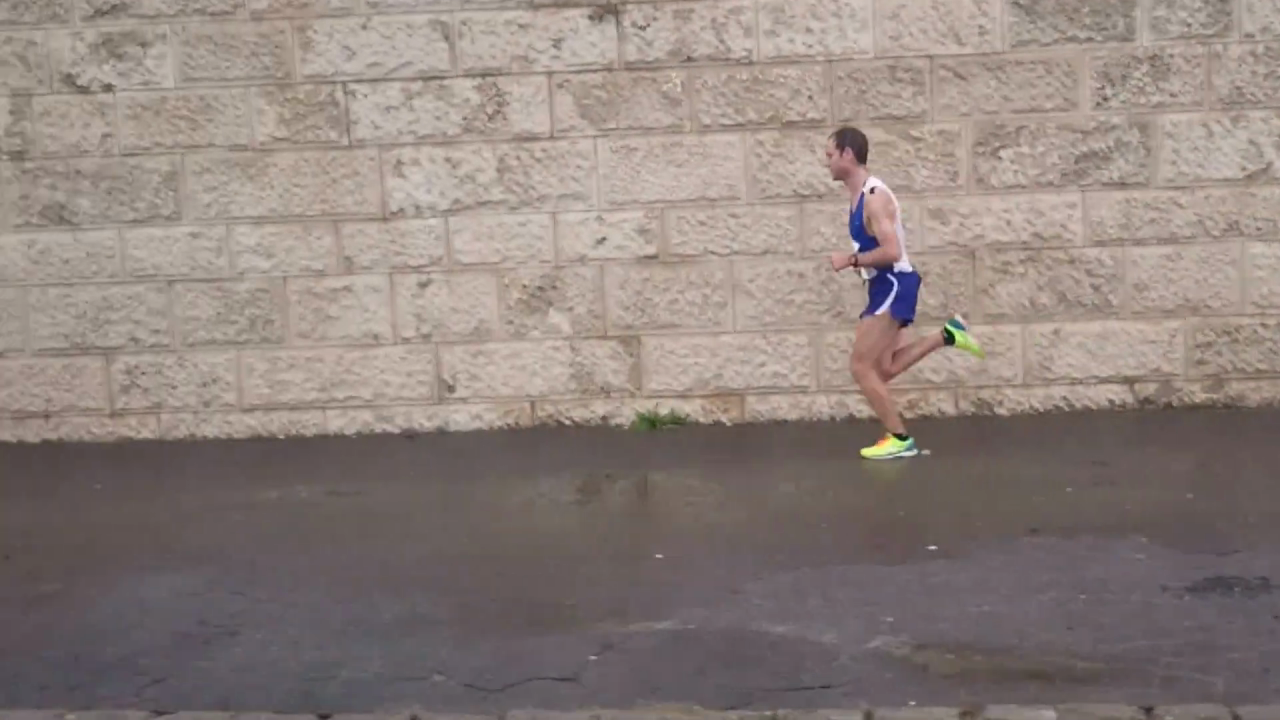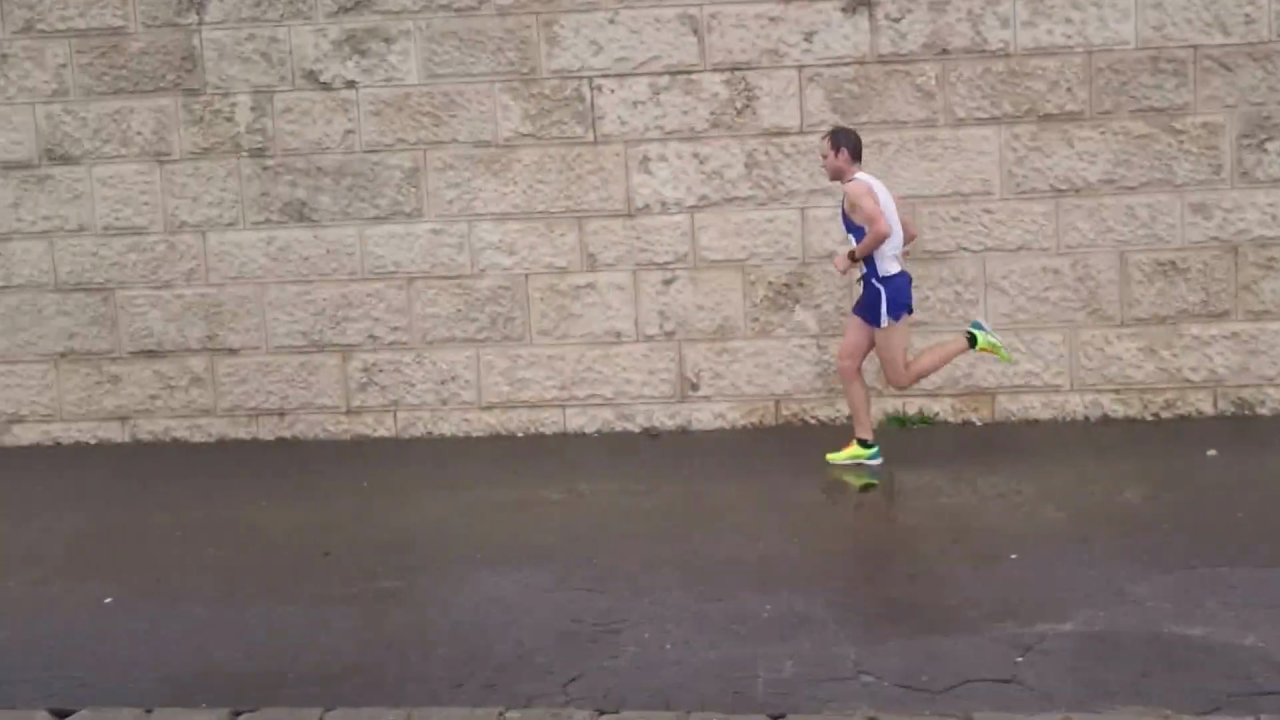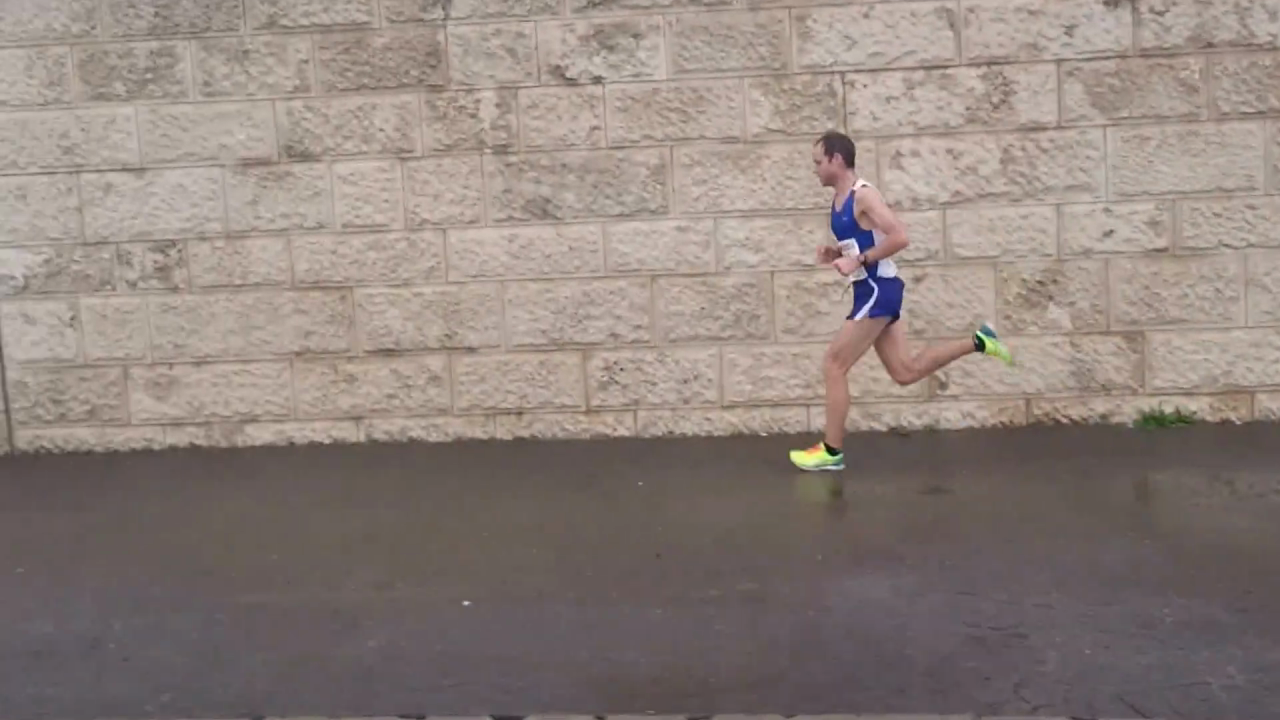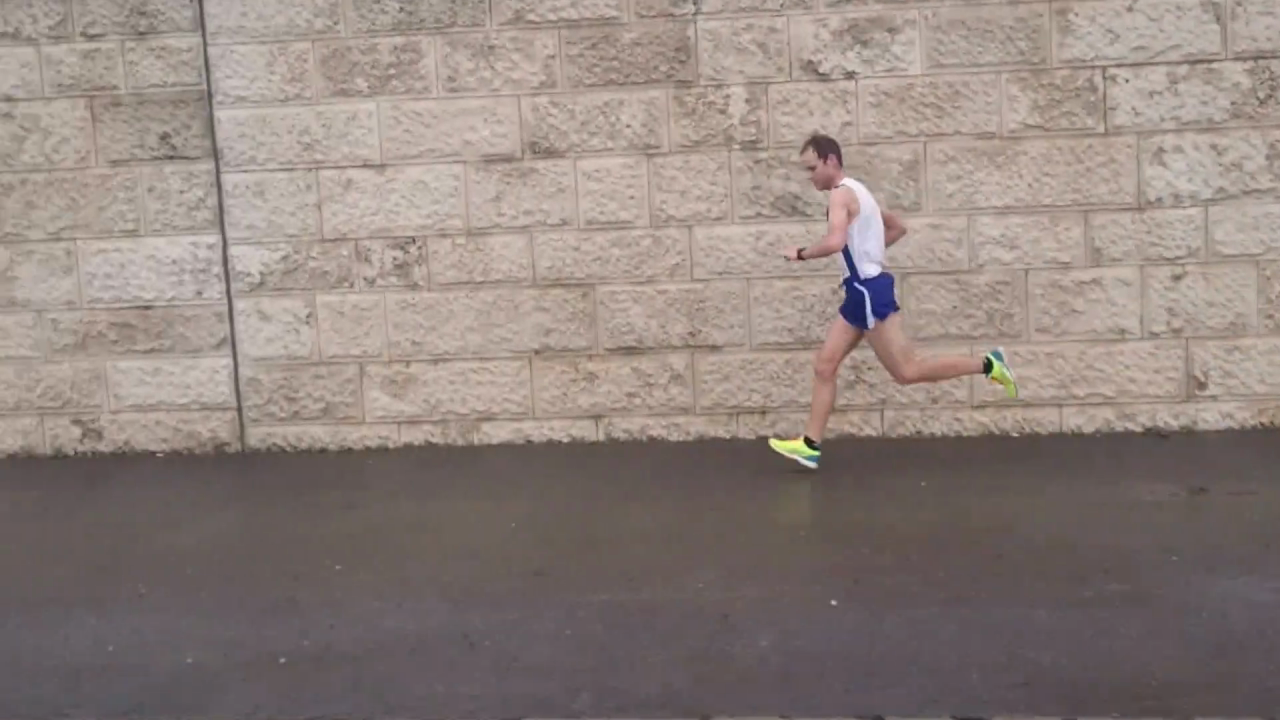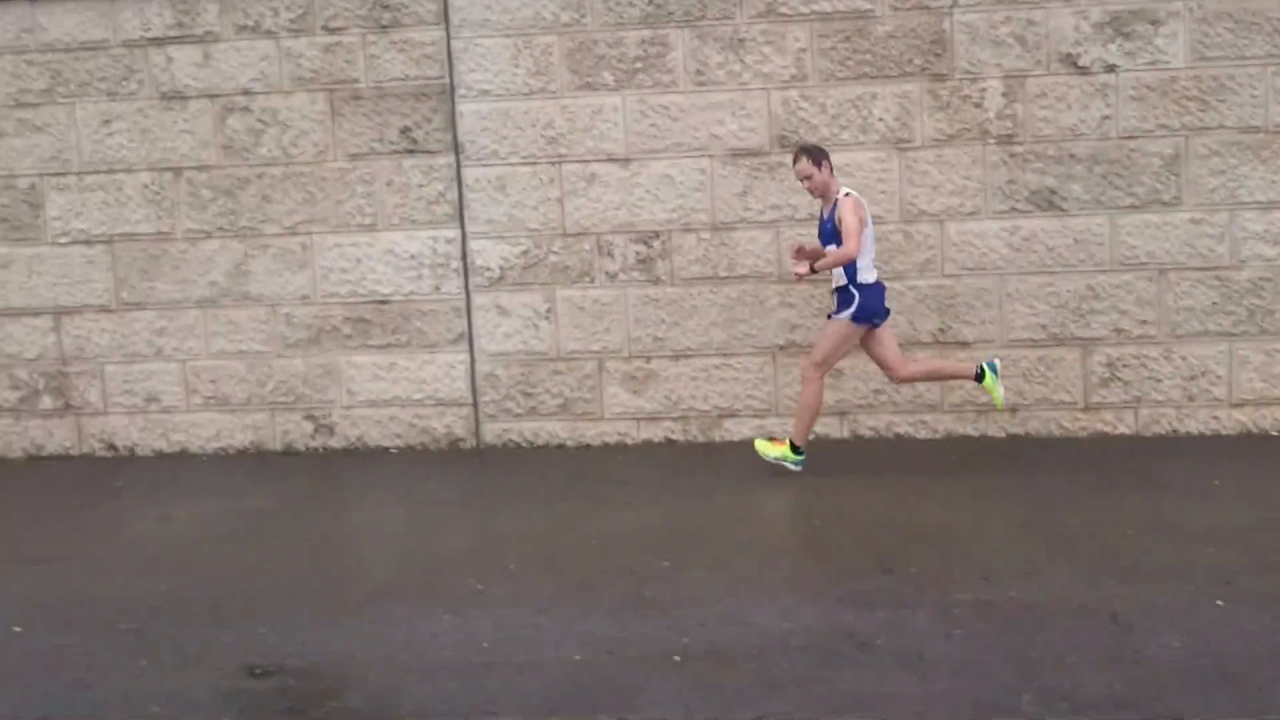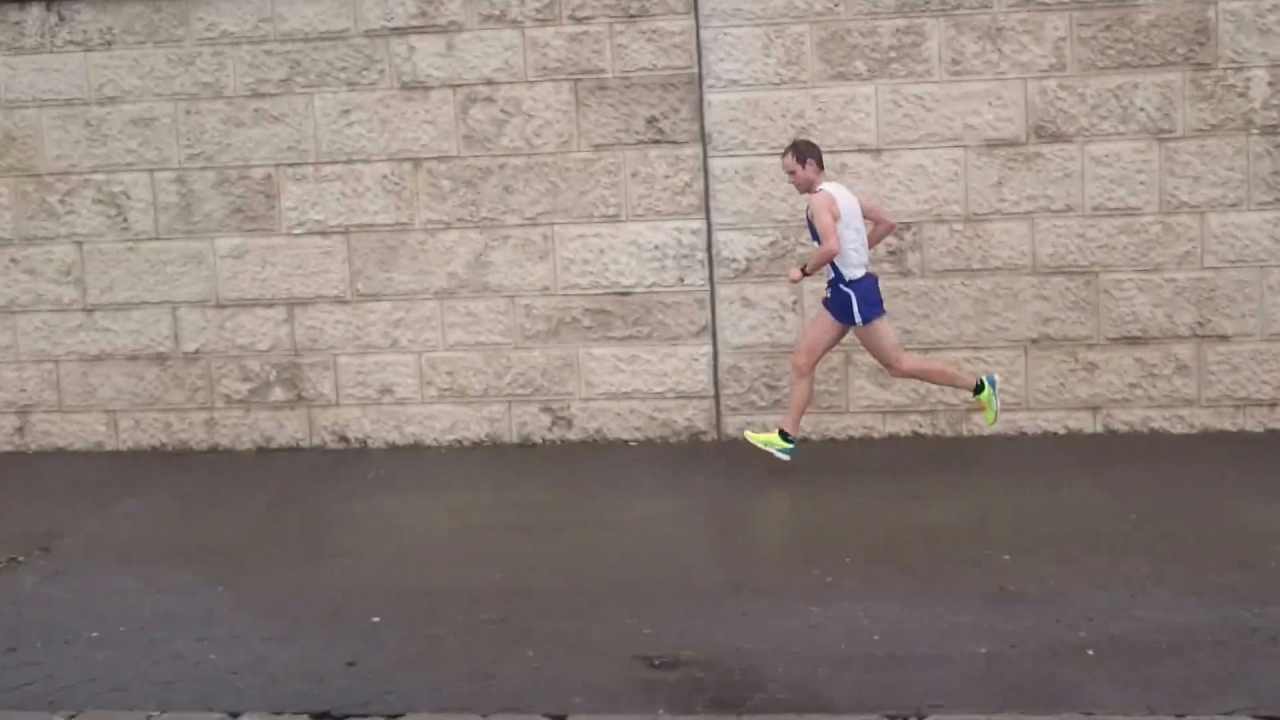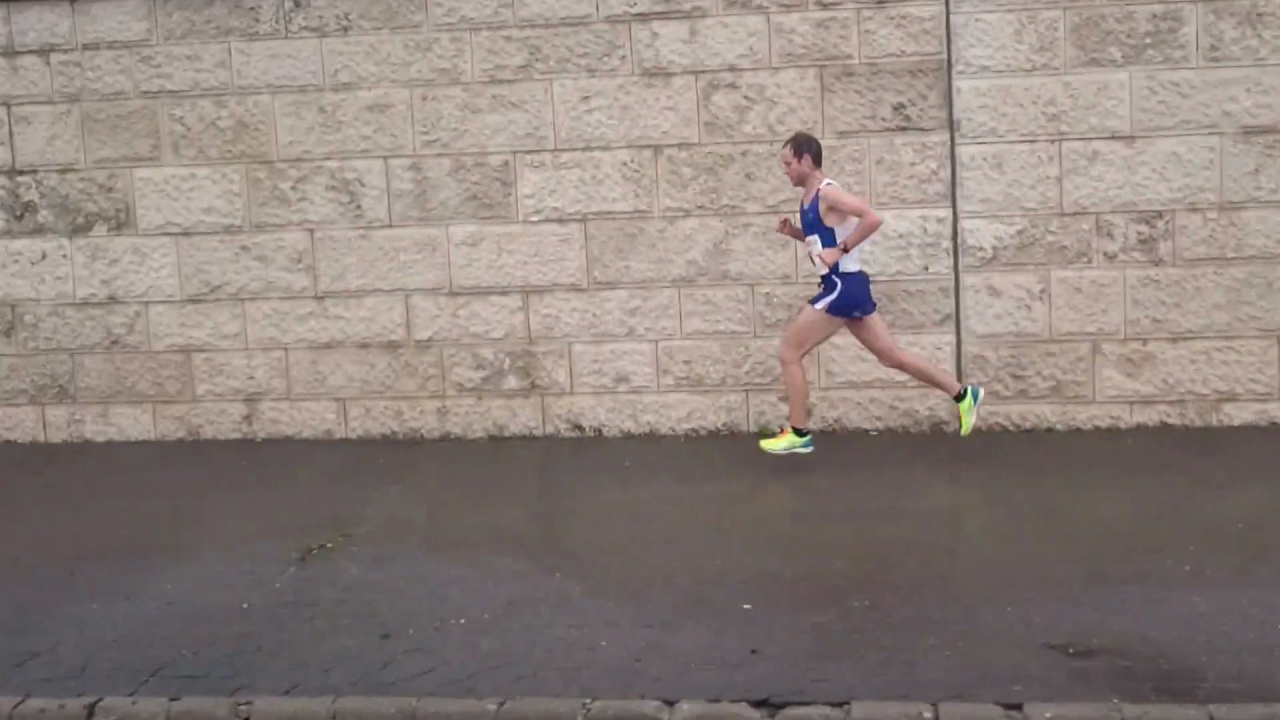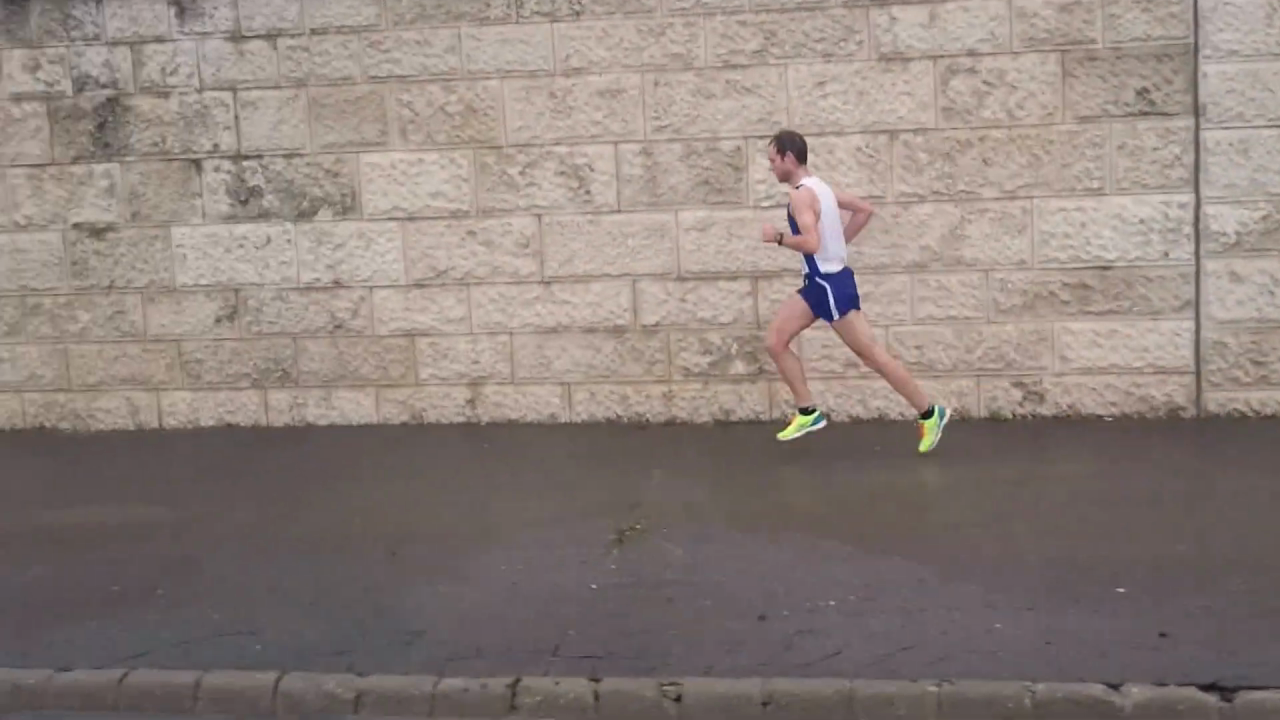
dt=0.3s
person 1, frame 1
left shoulder: (875, 196)
right shoulder: (863, 192)
left elbow: (893, 252)
left wrist: (850, 260)
right wrist: (856, 258)
left hip: (893, 288)
right hip: (884, 288)
left knee: (860, 366)
right knee: (881, 371)
left ankle: (899, 437)
right ankle: (948, 335)
person 1, frame 2
left shoulder: (855, 188)
right shoulder: (871, 187)
left elbow: (881, 229)
right elbow: (908, 234)
left wrist: (852, 257)
left hip: (885, 289)
right hip: (879, 287)
left knee: (901, 378)
right knee: (846, 365)
left ankle: (971, 339)
right ankle: (865, 444)
person 1, frame 3
left shoulder: (863, 196)
right shoulder: (839, 197)
left elbow: (900, 237)
left wrist: (859, 262)
right wrist: (832, 253)
left hip: (878, 291)
right hip: (869, 292)
left knee: (832, 367)
right knee: (904, 373)
left ankle: (830, 451)
right ankle: (978, 341)
person 1, frame 4
left shoulder: (841, 193)
right shoulder: (856, 192)
left elbow: (834, 243)
right elbow: (899, 227)
left wrist: (800, 253)
left hip: (868, 291)
right hip: (861, 291)
left knee: (905, 372)
right knee: (824, 367)
left ankle: (987, 365)
right ankle: (811, 446)
person 1, frame 5
left shoulder: (847, 201)
right shoulder: (829, 206)
left elbow: (852, 250)
left wrist: (809, 268)
right wrist: (807, 252)
left hip: (860, 298)
right hip: (852, 296)
left knee: (812, 368)
right knee: (900, 370)
left ankle: (794, 449)
right ankle: (980, 373)
person 1, frame 6
left shoulder: (819, 198)
right shoulder: (839, 193)
left elbow: (831, 247)
right elbow: (887, 221)
left wrist: (803, 271)
left hip: (854, 291)
right hip: (844, 290)
left knee: (897, 364)
right knee: (801, 361)
left ankle: (979, 386)
right ankle: (785, 438)
person 1, frame 7
left shoulder: (828, 193)
right shoulder: (812, 196)
left elbow: (873, 218)
left wrist: (837, 253)
right wrist: (793, 232)
left hip: (843, 286)
right hip: (844, 287)
left knee: (788, 352)
right knee: (891, 355)
left ankle: (799, 433)
right ankle: (962, 395)
person 1, frame 8
left shoulder: (800, 193)
right shoulder: (816, 189)
left elbow: (810, 243)
right elbow: (865, 208)
left wrist: (777, 237)
left hip: (827, 284)
right hip: (818, 282)
left knee: (871, 356)
right knee: (774, 340)
left ankle: (929, 414)
right ankle: (808, 412)
